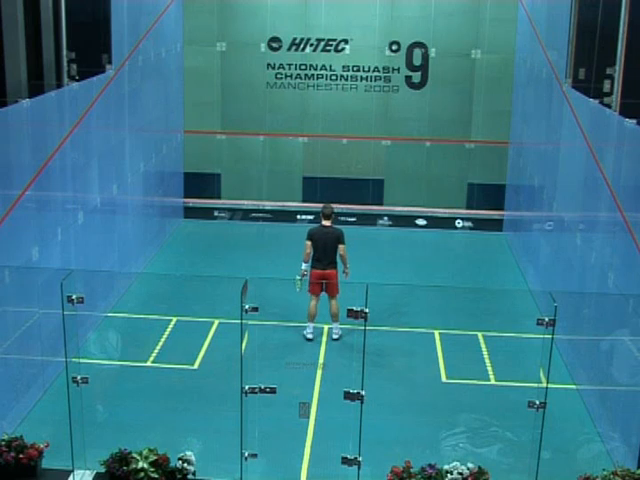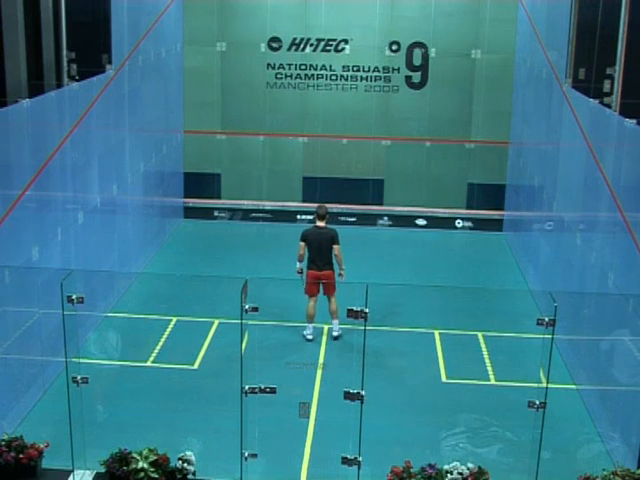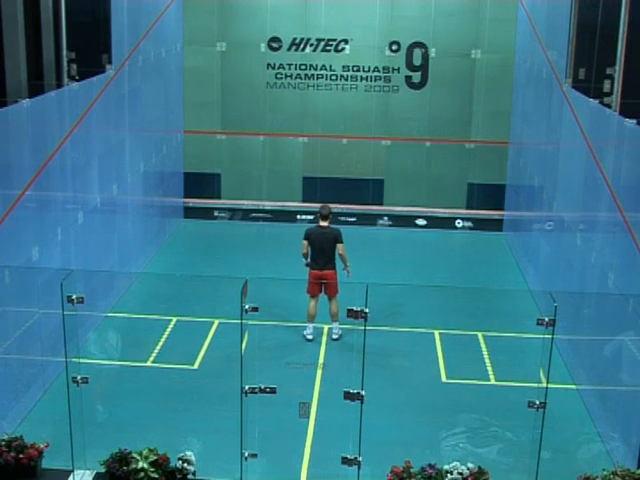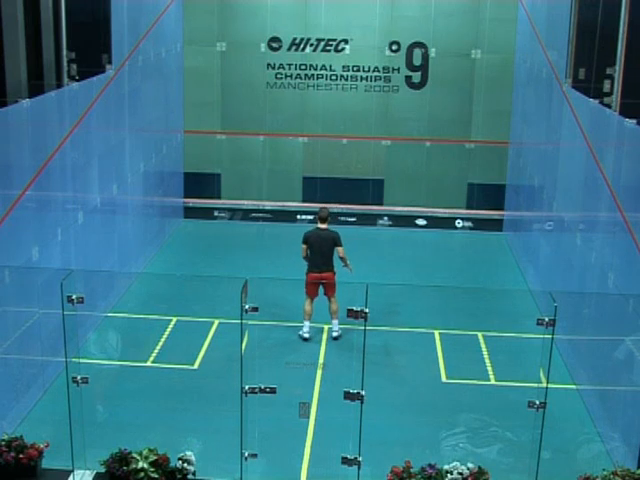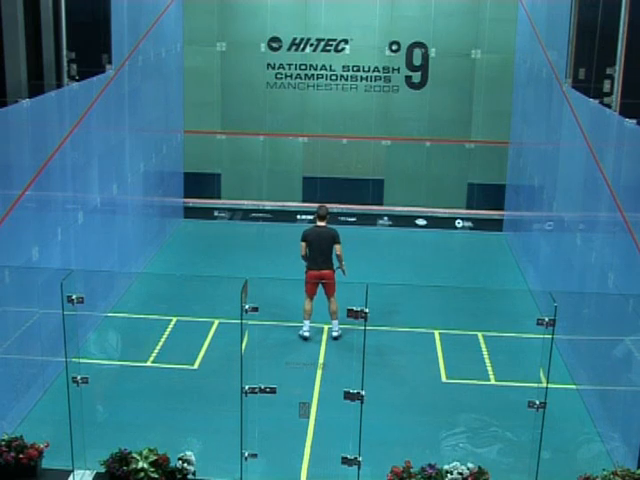
dt=0.4s
person 1, frame 1
left shoulder: (312, 231)
right shoulder: (338, 232)
left elbow: (308, 252)
right elbow: (342, 253)
left wrist: (304, 267)
right wrist: (346, 267)
left hip: (316, 270)
right hip: (331, 271)
left knee: (314, 300)
right knee: (333, 300)
left ankle: (309, 331)
right ankle: (335, 331)
person 1, frame 2
left shoulder: (306, 232)
right shoulder: (332, 233)
left elbow: (301, 253)
right elbow: (337, 253)
left wrist: (299, 266)
right wrist: (341, 269)
left hip: (312, 271)
right hip: (328, 271)
left knee: (312, 301)
right knee: (332, 298)
left ankle: (309, 331)
right ankle: (335, 329)
person 1, frame 3
left shoulder: (309, 231)
right shoulder: (336, 232)
left elbow: (304, 251)
right elbow: (341, 252)
left wrist: (307, 261)
right wrist: (346, 265)
left hip: (314, 271)
right hip: (330, 271)
left knee: (313, 301)
right knee: (333, 300)
left ankle: (310, 332)
right ankle: (335, 331)
person 1, frame 4
left shoulder: (308, 234)
right shoulder: (334, 235)
left elbow: (304, 255)
right elbow: (341, 254)
right wrist: (347, 263)
left hip: (312, 273)
right hip: (328, 273)
left knee: (309, 300)
right knee: (332, 299)
left ankle: (306, 330)
right ankle: (335, 329)
person 1, frame 5
left shoulder: (307, 232)
right shoulder: (333, 232)
left elbow: (303, 254)
right elbow: (338, 252)
right wrist: (342, 264)
left hip: (312, 271)
right hip: (328, 271)
left knee: (309, 299)
right knee: (331, 299)
left ankle: (306, 330)
right ankle: (335, 330)
